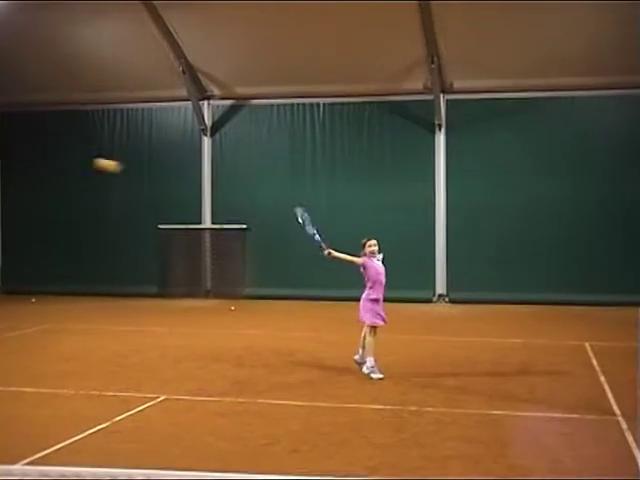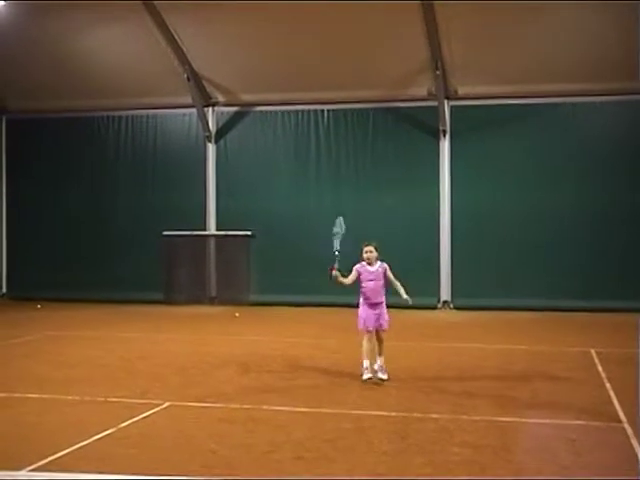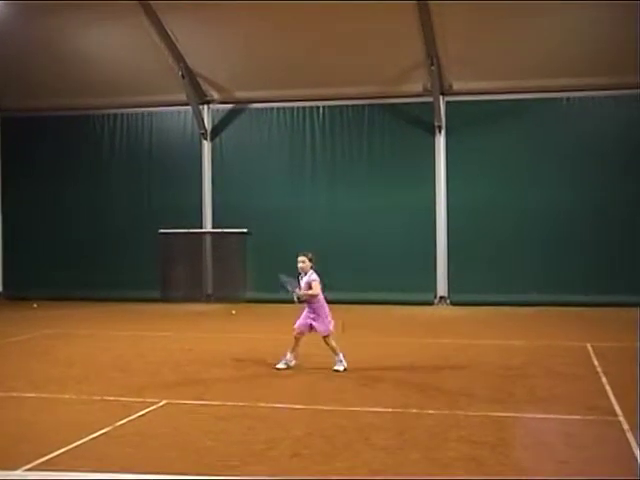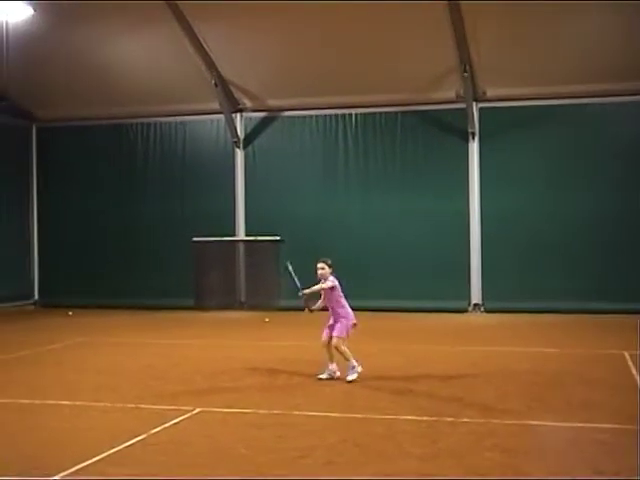
dt=0.7s
person 1, frame 1
left shoulder: (378, 262)
right shoulder: (365, 261)
right elbow: (349, 258)
right wrist: (332, 253)
left hip: (377, 300)
right hip: (370, 300)
left knee: (369, 330)
right knee: (371, 332)
left ankle: (361, 356)
right ankle: (370, 366)
person 1, frame 2
left shoulder: (383, 267)
right shoulder: (359, 268)
left elbow: (394, 282)
right elbow: (348, 282)
left wrist: (403, 294)
right wrist: (338, 278)
left hip: (380, 306)
right hip: (365, 306)
left knee: (380, 336)
right knee: (368, 336)
left ankle: (379, 366)
right ankle: (366, 368)
person 1, frame 3
left shoulder: (313, 277)
right shoulder: (302, 277)
left elbow: (316, 292)
left wrist: (302, 293)
right wrist: (298, 296)
left hip: (320, 311)
right hip: (309, 310)
left knee: (326, 338)
right knee: (297, 334)
left ankle: (340, 360)
right ankle: (288, 360)
person 1, frame 4
left shoulder: (331, 280)
right shoulder: (323, 283)
left elbow: (323, 287)
right elbow: (323, 301)
left wrist: (308, 291)
right wrist: (313, 308)
left hip: (344, 316)
right hip: (335, 316)
left knee: (337, 344)
right knee: (325, 341)
left ankle: (354, 367)
right ankle: (332, 371)
